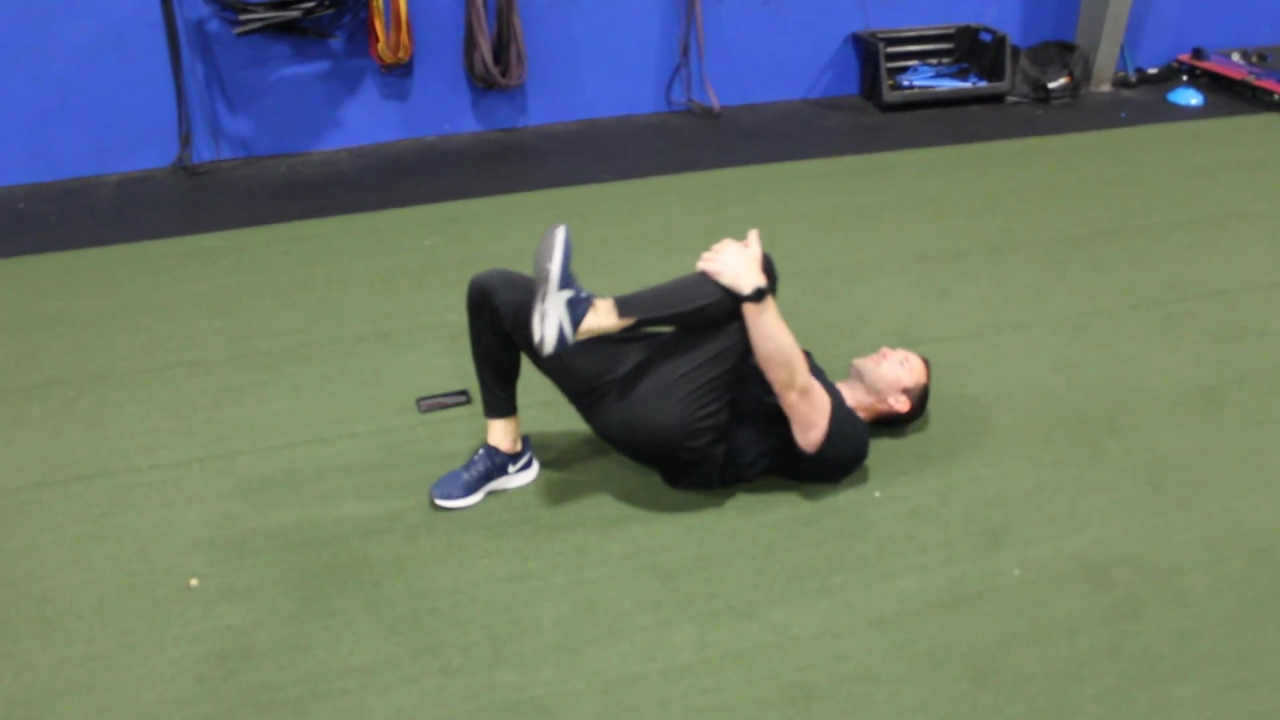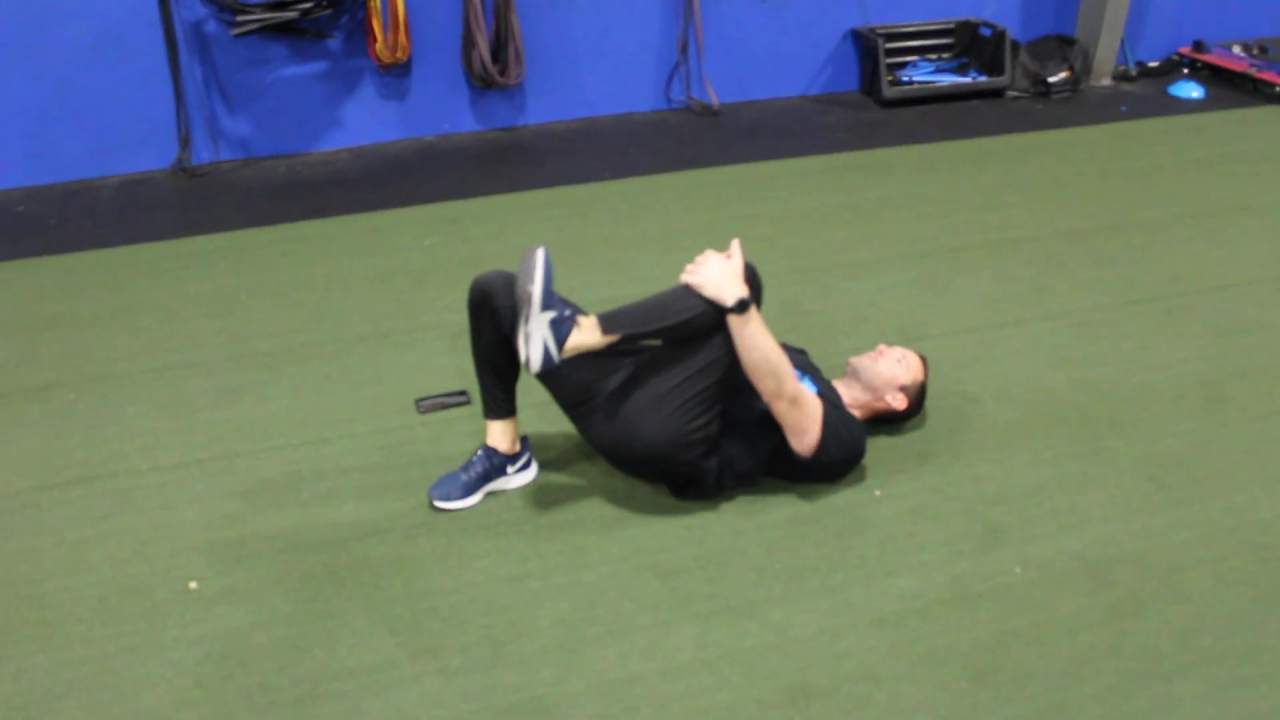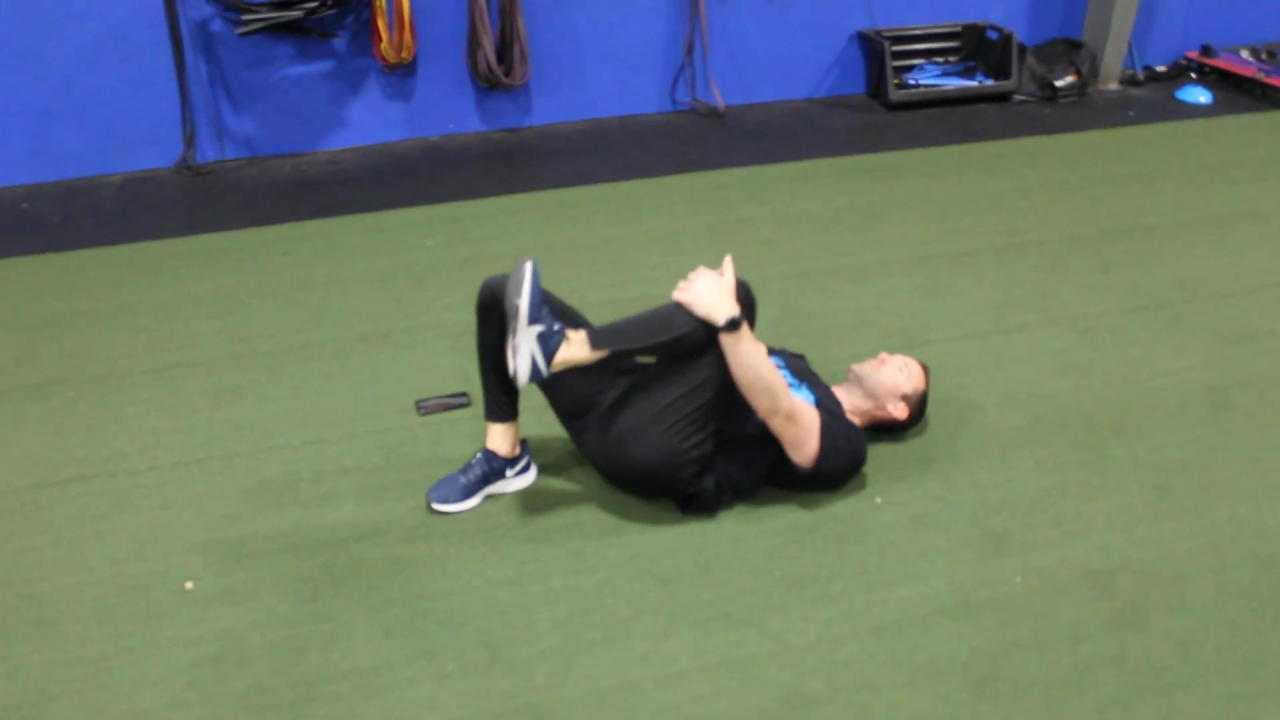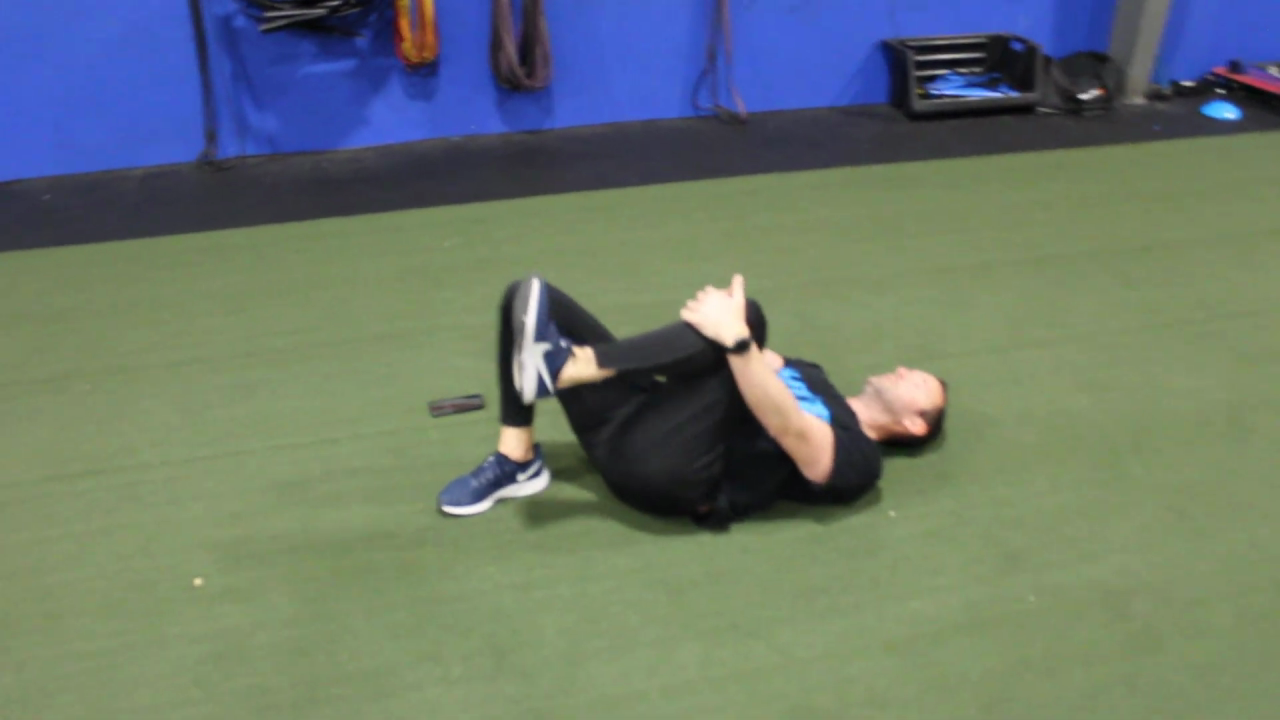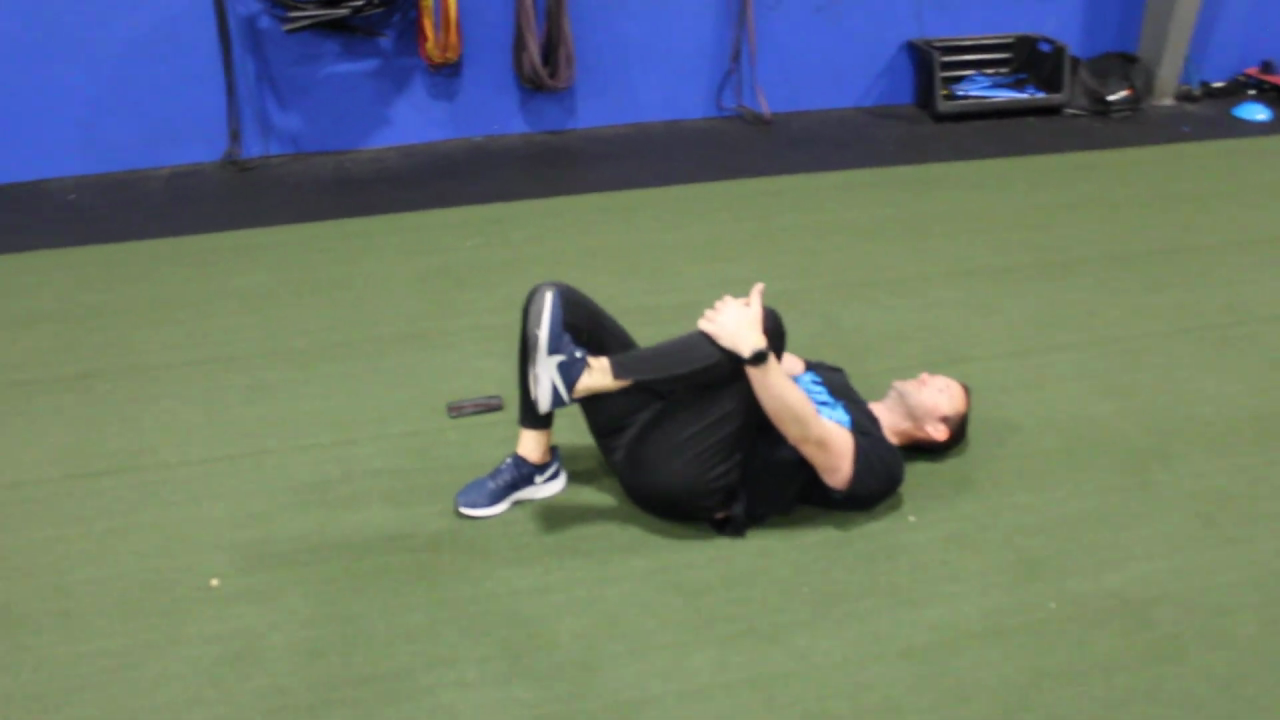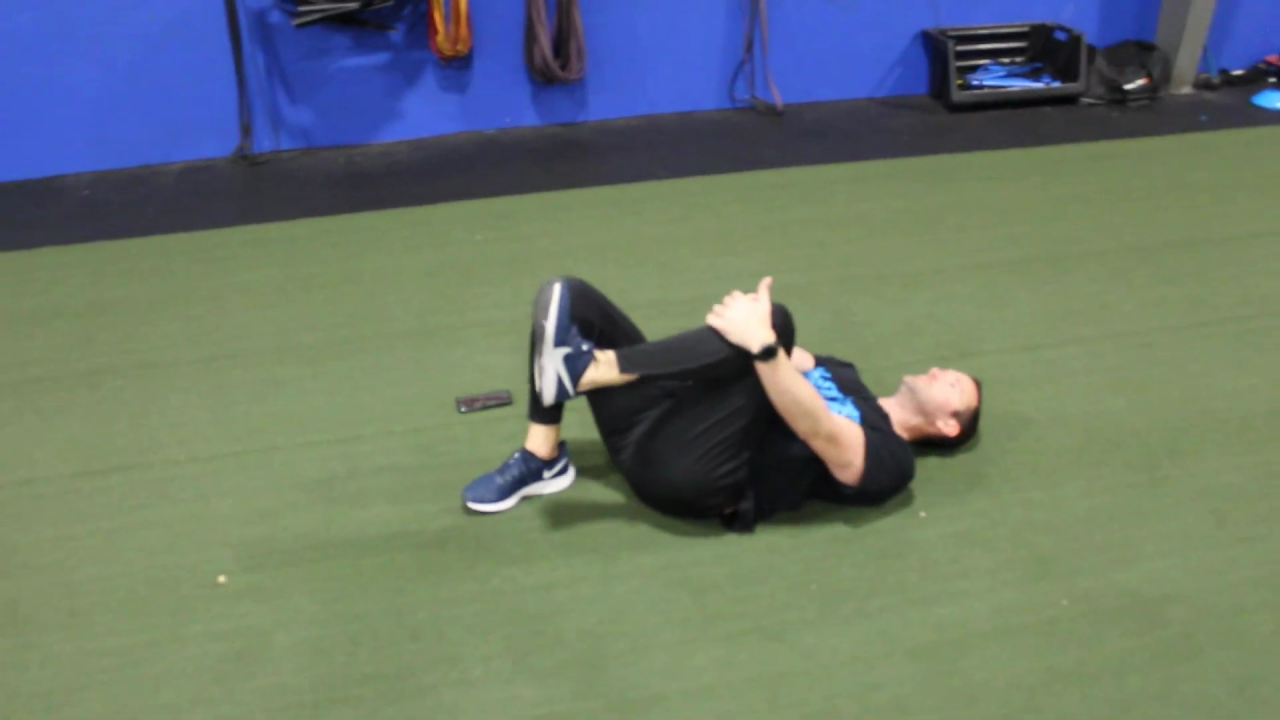
dt=0.1s
person 1, frame 1
left shoulder: (845, 438)
right shoulder: (807, 384)
left elbow: (792, 387)
left wrist: (751, 289)
right wrist: (729, 277)
left hip: (672, 418)
right hip: (632, 384)
left knee: (755, 280)
right knee: (494, 290)
left ankle: (584, 319)
right ankle: (505, 454)
person 1, frame 2
left shoulder: (842, 439)
right shoulder: (800, 362)
left elbow: (782, 396)
left wrist: (733, 299)
right wrist: (714, 288)
left hip: (661, 435)
right hip: (624, 394)
left knee: (740, 285)
right knee: (495, 290)
left ankle: (567, 336)
right ankle: (505, 455)
person 1, frame 3
left shoulder: (842, 448)
right shoulder: (797, 369)
left elbow: (777, 412)
left wrist: (725, 318)
right wrist: (707, 304)
left hip: (656, 450)
right hip: (620, 408)
left knee: (732, 302)
right knee: (501, 294)
left ankle: (558, 350)
right ankle: (504, 458)
person 1, frame 4
left shoulder: (857, 460)
right shoulder: (812, 378)
left elbow: (788, 428)
right elbow: (757, 365)
left wrist: (734, 338)
right wrist: (723, 321)
left hip: (665, 469)
right hip: (631, 421)
left knee: (746, 320)
right knee: (526, 297)
left ankle: (562, 366)
right ankle: (515, 463)
person 1, frame 5
left shoulder: (879, 466)
right shoulder: (833, 382)
left elbow: (808, 436)
right elbow: (779, 369)
left wrist: (752, 348)
right wrist: (745, 332)
left hip: (681, 474)
right hip: (650, 426)
left knee: (764, 329)
right knee: (551, 302)
left ankle: (579, 376)
right ankle: (532, 465)
person 1, frame 6
left shoulder: (889, 462)
right shoulder: (843, 376)
left elbow: (818, 431)
right elbow: (790, 362)
left wrist: (760, 343)
right wrist: (751, 324)
left hip: (687, 472)
right hip: (659, 423)
left knee: (773, 323)
right knee: (568, 297)
left ankle: (586, 370)
right ankle: (541, 460)
